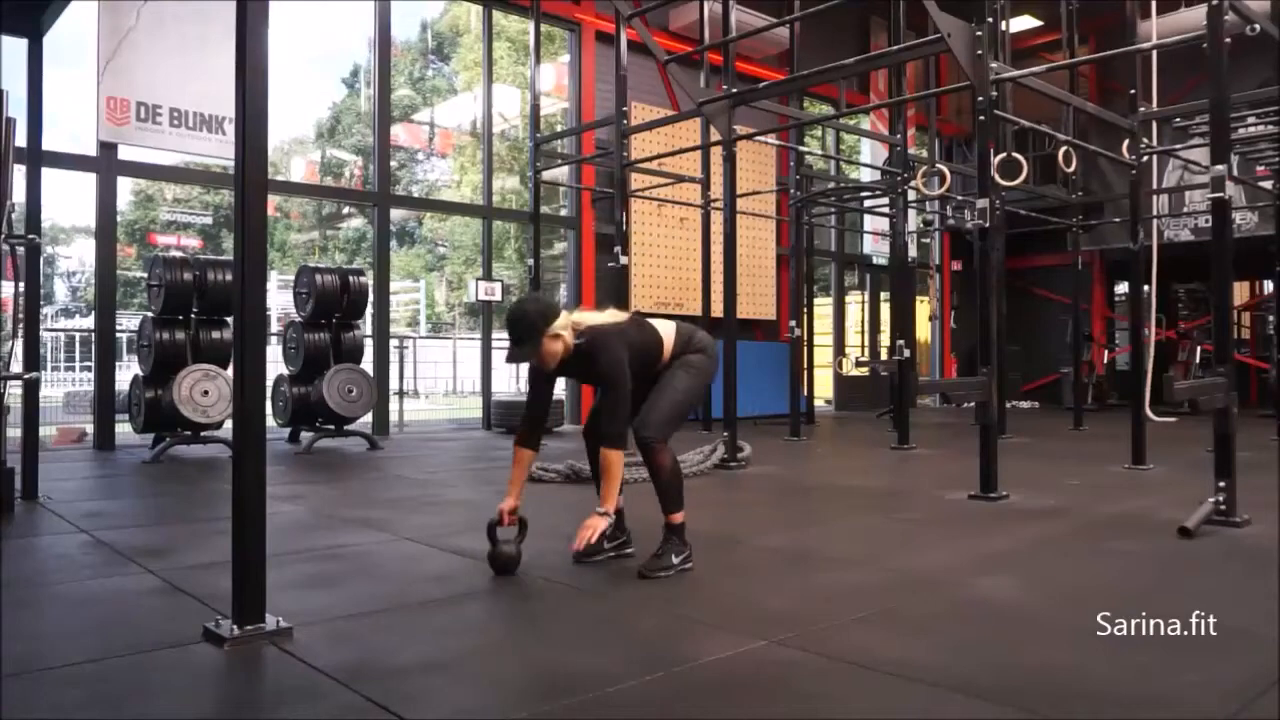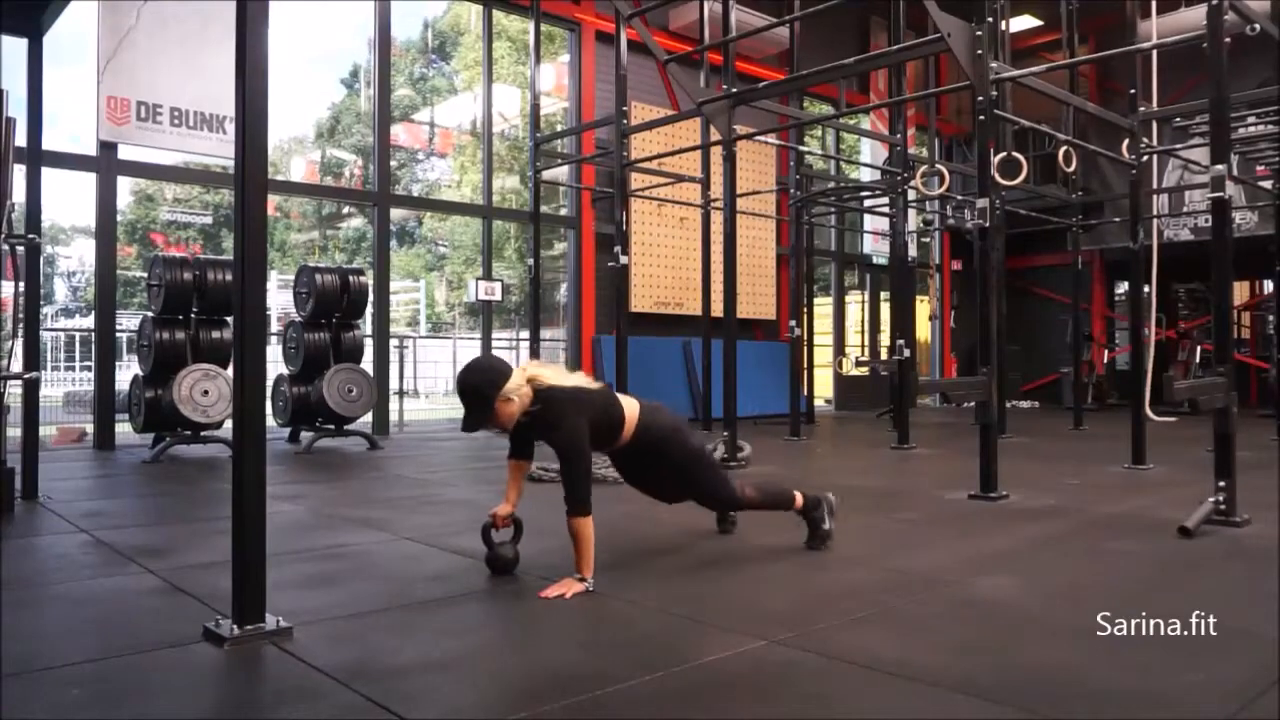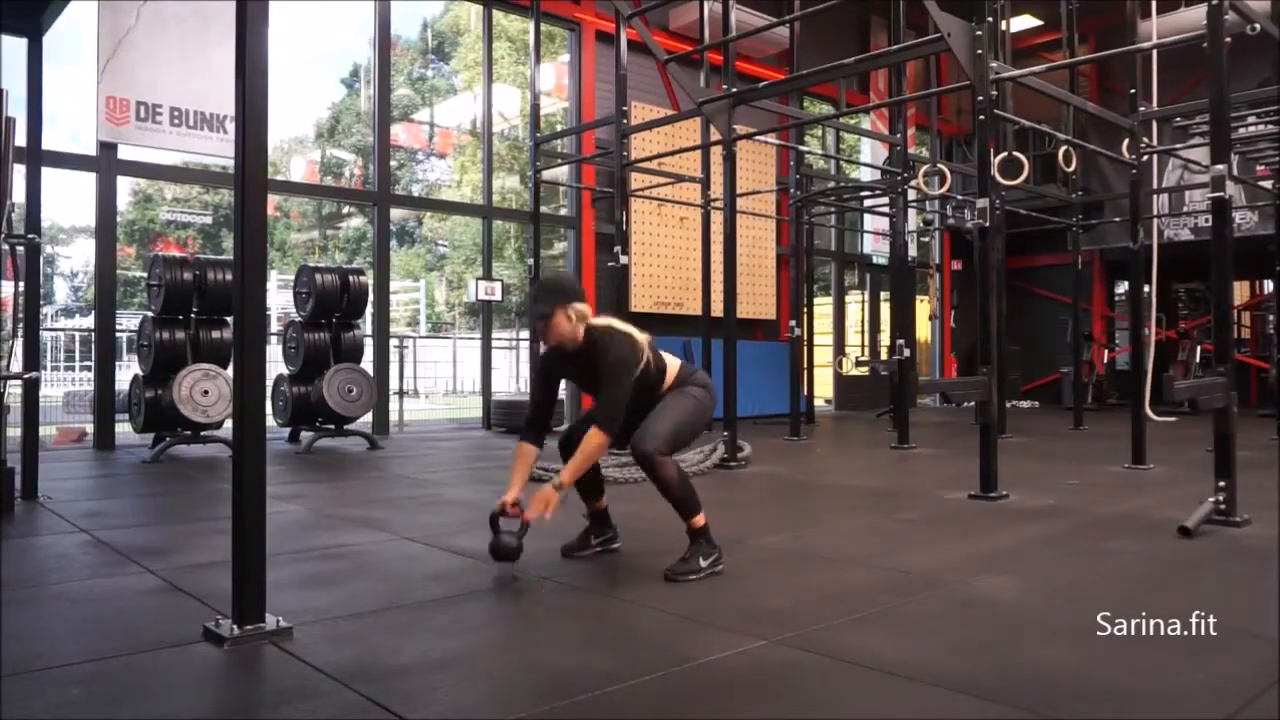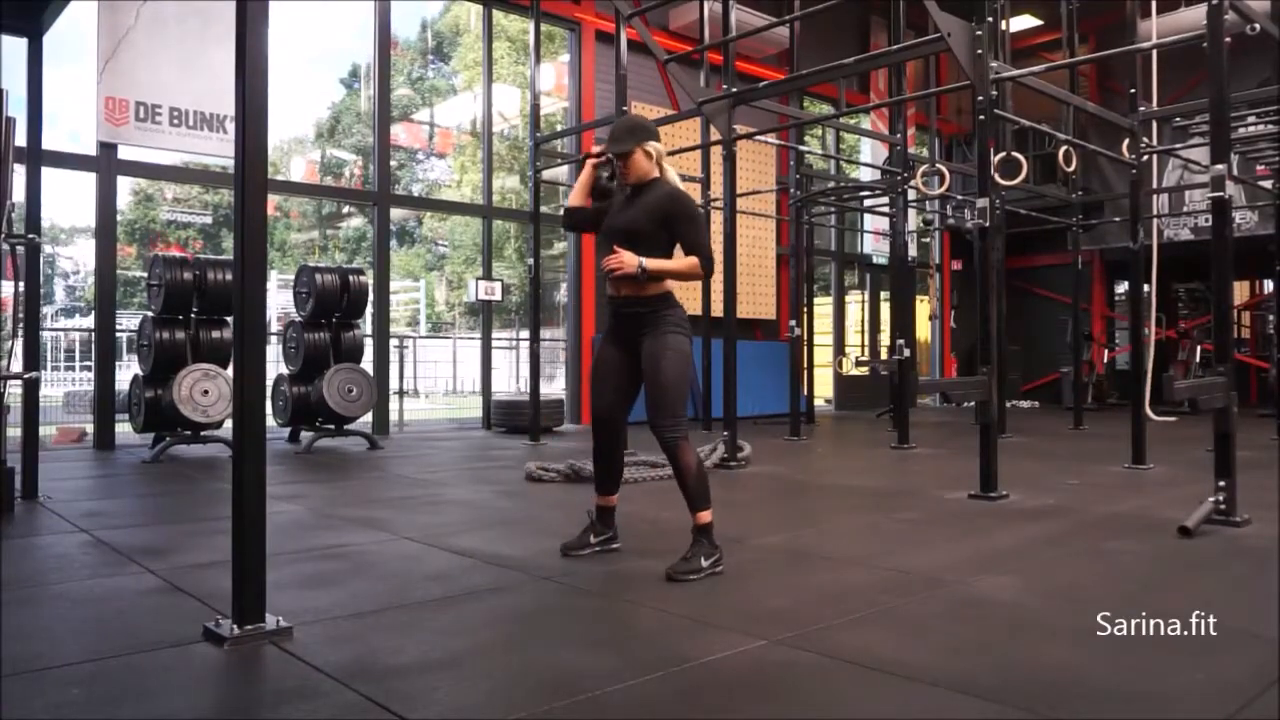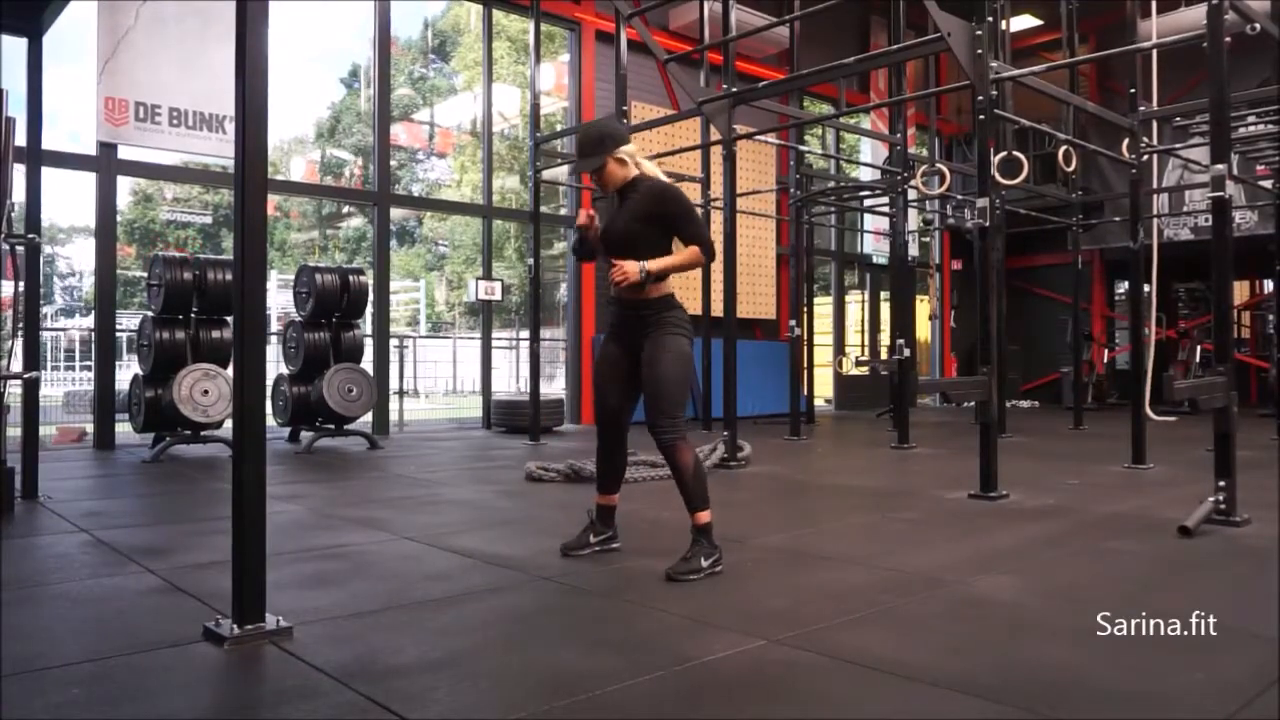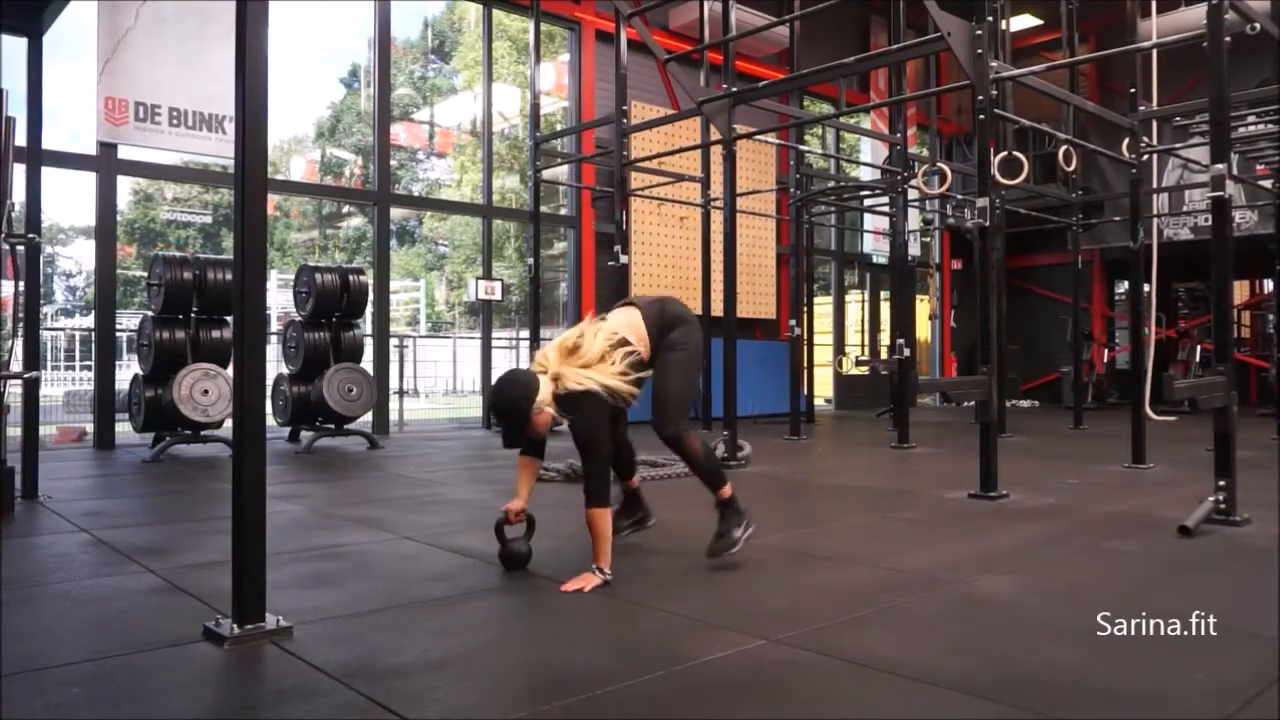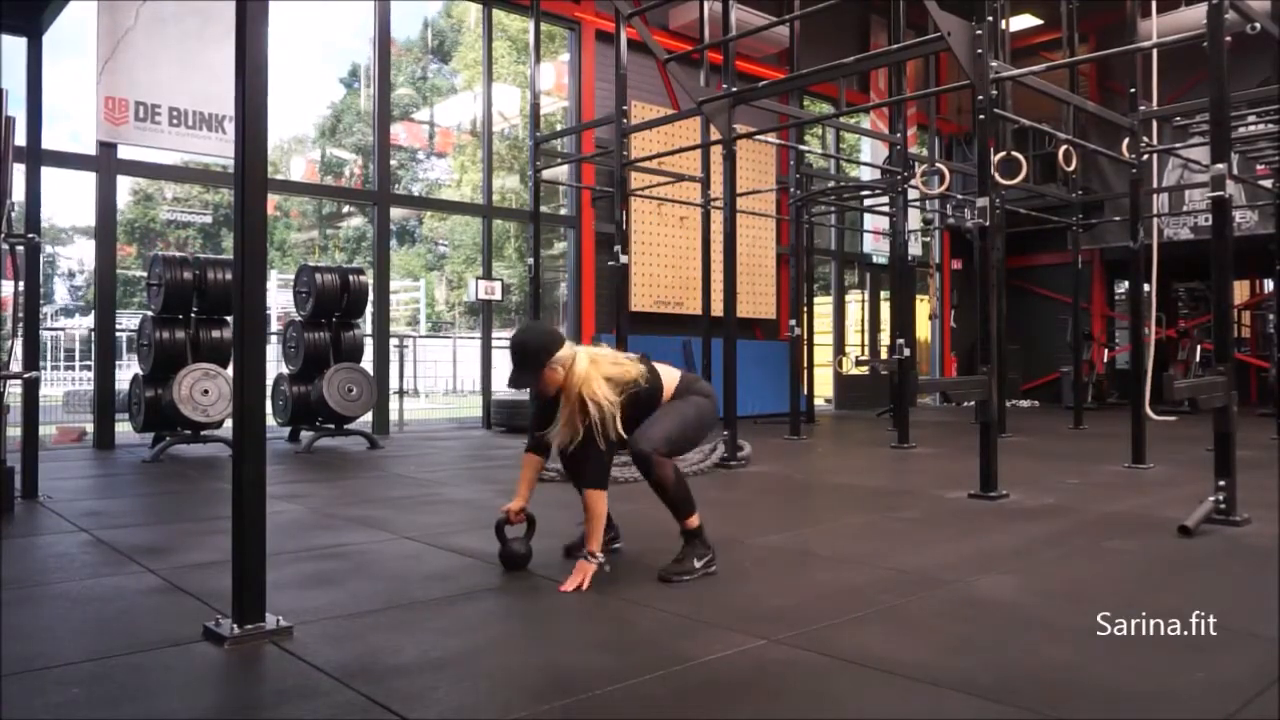
dt=0.7s
person 1, frame 1
left shoulder: (603, 347)
right shoulder: (548, 355)
left elbow: (614, 431)
right elbow: (532, 425)
left wrist: (603, 511)
right wrist: (512, 496)
left hip: (691, 355)
right hip: (649, 367)
left knee: (649, 432)
right knee: (594, 433)
left ankle: (677, 543)
right ankle: (617, 533)
person 1, frame 2
left shoulder: (560, 412)
right shoulder: (522, 394)
left elbow: (578, 497)
right elbow: (520, 452)
left wrist: (584, 577)
right wrist: (508, 505)
left hip: (654, 435)
right hip: (627, 444)
left knee: (724, 494)
right knee: (674, 489)
left ankle: (815, 506)
right ankle: (726, 492)
person 1, frame 3
left shoulder: (612, 345)
right shoulder: (555, 358)
left elbow: (606, 425)
right elbow: (535, 428)
left wrist: (559, 486)
right wrist: (514, 489)
left hip: (689, 390)
right hip: (646, 401)
left knee: (648, 448)
right knee: (572, 444)
left ankle: (706, 546)
right ankle: (602, 529)
person 1, frame 4
left shoulder: (673, 199)
right shoulder: (623, 201)
left elbow: (703, 265)
right elbow: (573, 219)
left wrist: (642, 264)
right wrist: (588, 166)
left hip: (660, 321)
right hip: (618, 324)
left knee: (669, 430)
right knee: (604, 425)
left ankle: (707, 546)
right ankle: (604, 528)
person 1, frame 5
left shoulder: (659, 193)
right shoulder: (617, 199)
left elbow: (703, 249)
right elbow: (588, 251)
left wrist: (647, 267)
right wrist: (589, 229)
left hip: (662, 323)
right hip: (621, 325)
left knee: (666, 431)
right knee: (609, 424)
left ankle: (706, 545)
right ankle: (604, 526)
person 1, frame 6
left shoulder: (584, 398)
right shoulder: (536, 383)
left elbow: (595, 487)
right elbow: (533, 444)
left wrist: (600, 569)
right wrist: (521, 499)
left hip: (673, 327)
right hip: (640, 319)
left knee: (671, 431)
right knee: (611, 426)
left ankle: (733, 515)
right ankle: (635, 506)
person 1, frame 7
left shoulder: (596, 387)
right shoulder: (553, 378)
left elbow: (595, 472)
right elbow: (538, 442)
left wrist: (592, 556)
right wrist: (521, 499)
left hip: (693, 399)
right hip: (653, 402)
left knee: (646, 449)
right knee: (572, 450)
left ankle: (698, 546)
right ankle: (608, 530)
